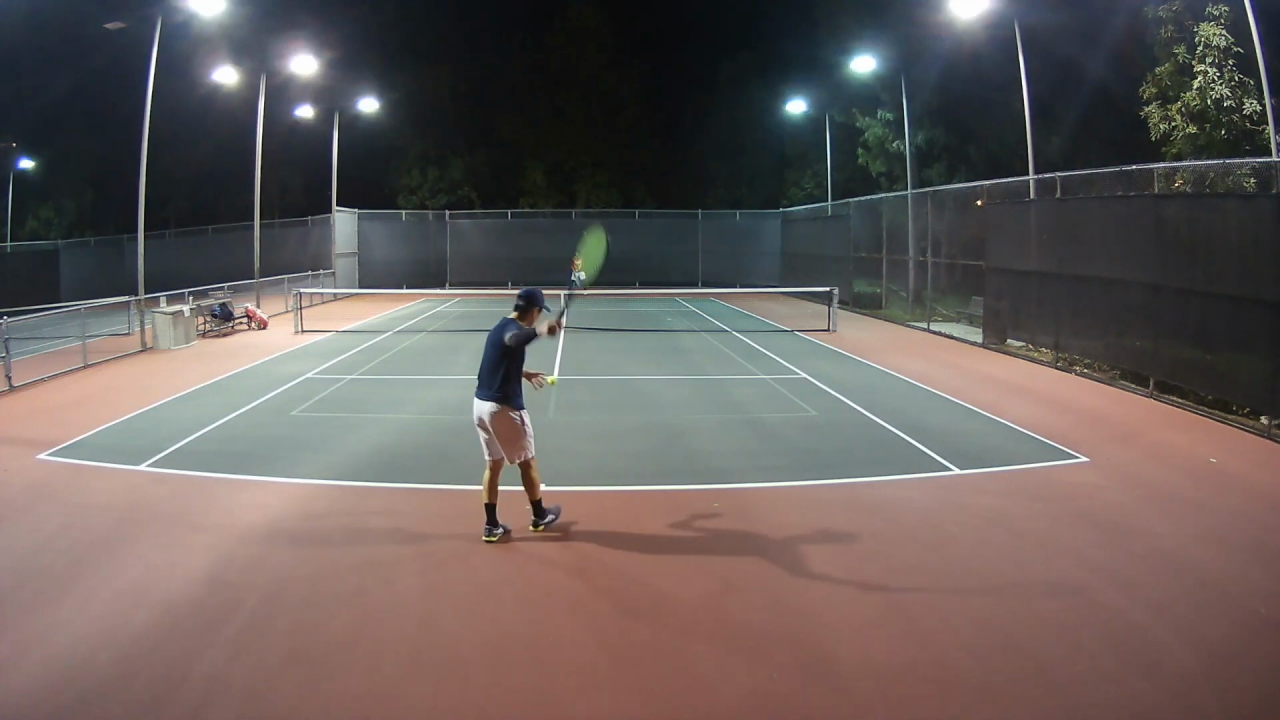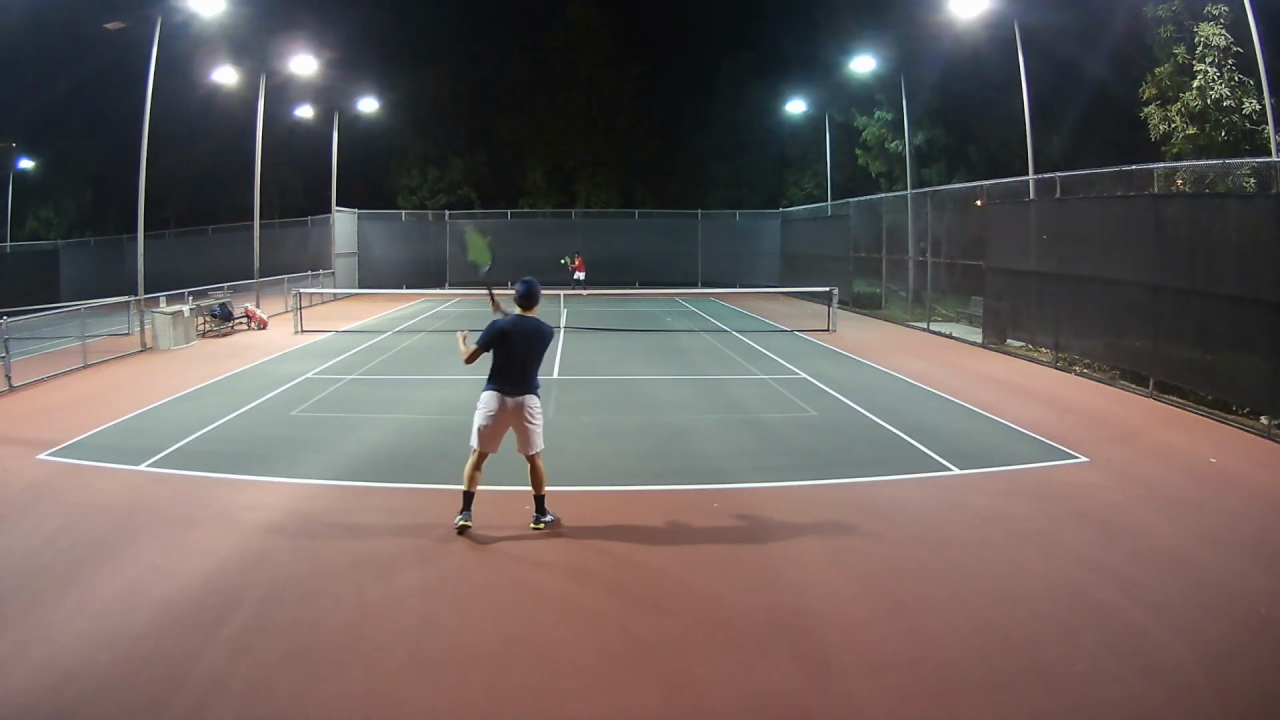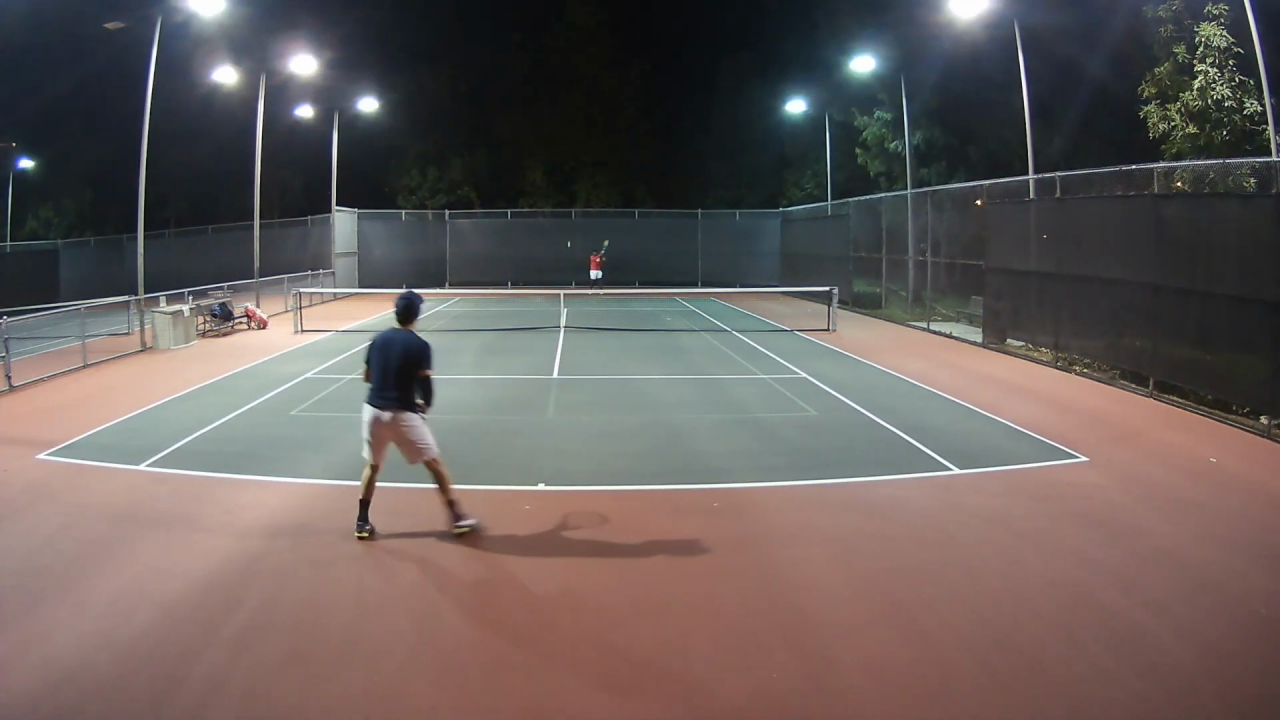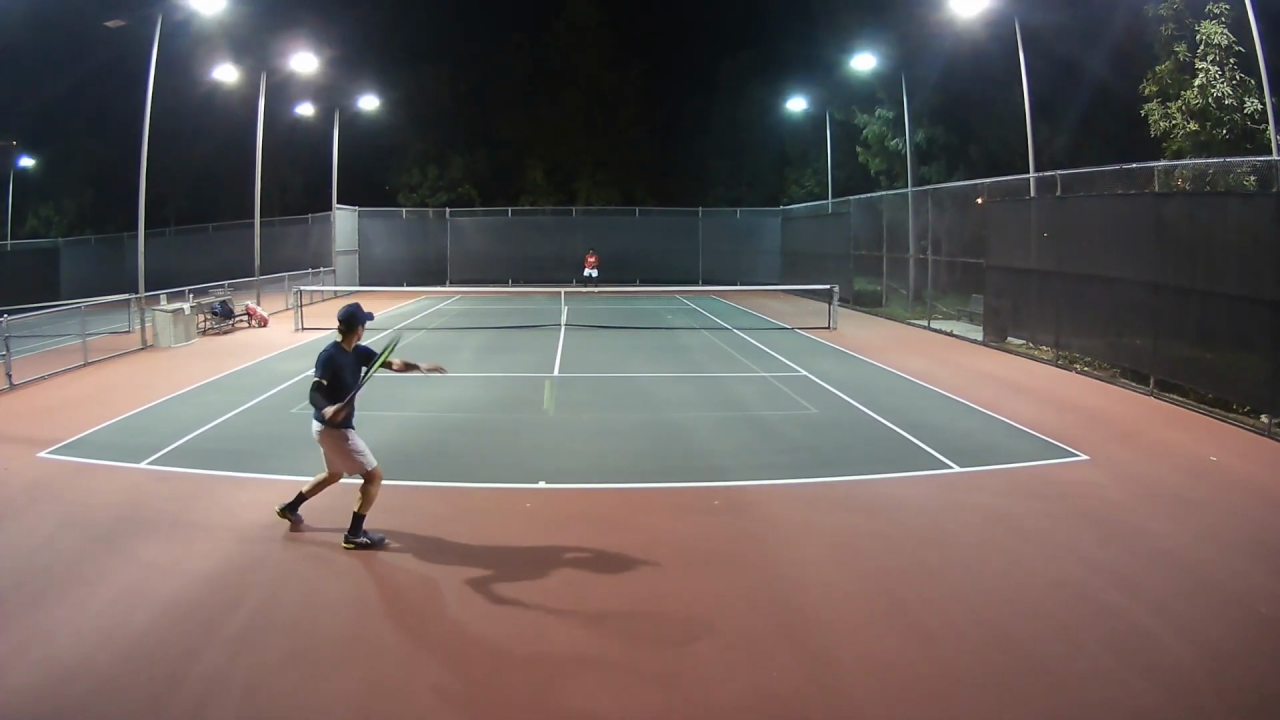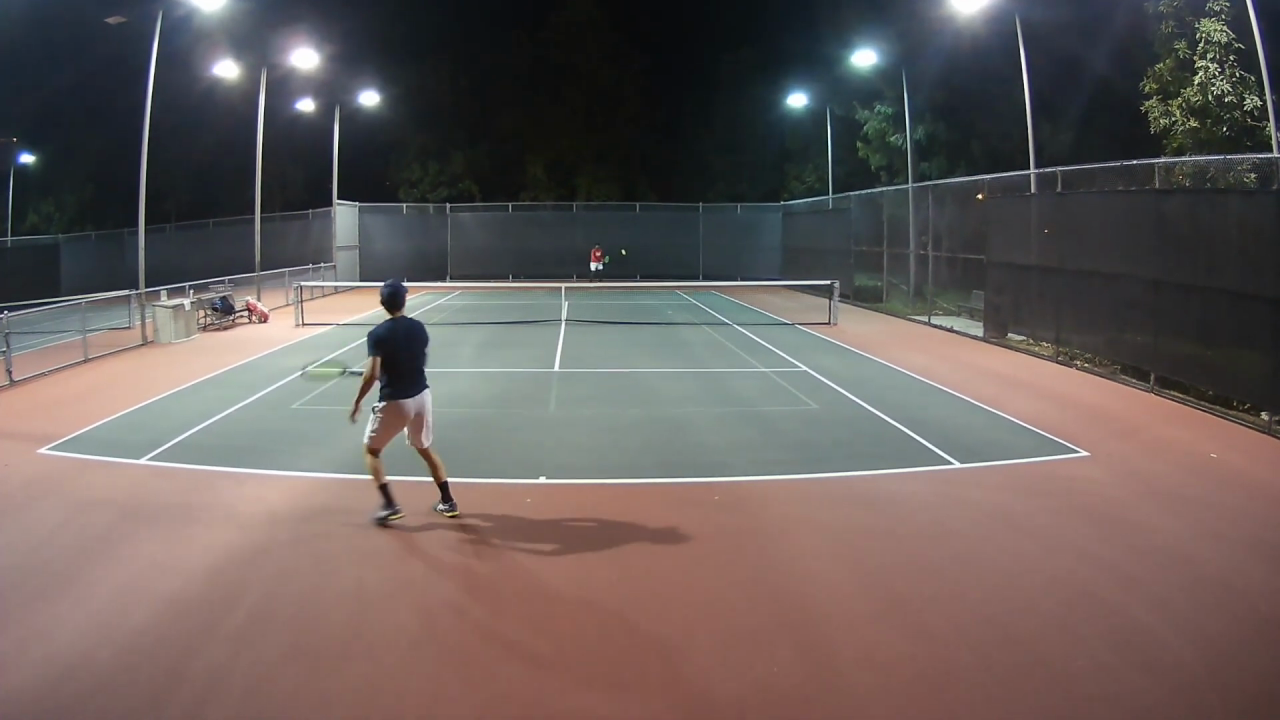
dt=1s
person 1, frame 1
left shoulder: (498, 328)
right shoulder: (515, 327)
right elbow: (512, 340)
left wrist: (524, 374)
right wrist: (539, 330)
left hip: (481, 404)
right hip: (504, 407)
left knee: (493, 464)
right knee: (527, 463)
left ankle: (491, 525)
right ankle: (539, 516)
person 1, frame 2
left shoulder: (498, 327)
right shoulder: (546, 331)
left elbow: (468, 358)
left wrist: (462, 340)
right wrist: (506, 314)
left hip: (495, 398)
right hip: (527, 400)
left knee: (477, 456)
right knee: (535, 458)
left ankle: (465, 513)
right ankle: (540, 514)
person 1, frame 3
left shoulder: (378, 340)
right shoulder: (421, 346)
left elbow: (368, 377)
right elbow: (426, 387)
right wrist: (424, 406)
left hip: (373, 410)
right hip: (403, 415)
left knee: (373, 466)
right knee: (435, 464)
left ankle: (362, 522)
right ankle: (457, 517)
person 1, frame 4
left shoulder: (359, 352)
right shoulder: (328, 356)
left elbow: (392, 364)
right elbow: (314, 392)
left wrist: (420, 367)
right wrist: (325, 410)
left hip: (337, 426)
right hip: (334, 429)
left knee: (334, 474)
right knee: (374, 476)
left ankle: (290, 507)
right ankle: (355, 534)
person 1, frame 5
left shoulder: (377, 334)
right shoulder: (418, 328)
left elbow: (372, 374)
left wrist: (357, 403)
left hip: (393, 402)
right hip: (421, 397)
left knee: (372, 451)
right knee: (426, 450)
left ankle: (389, 505)
right ankle: (448, 502)
